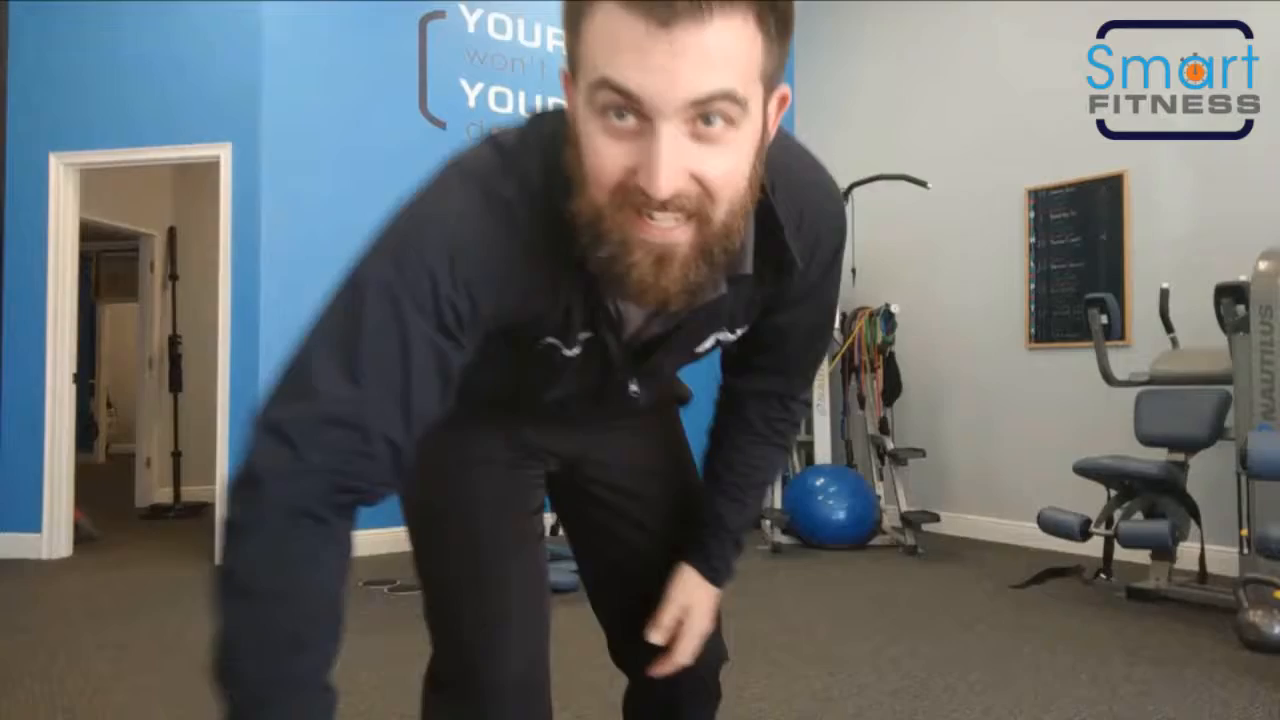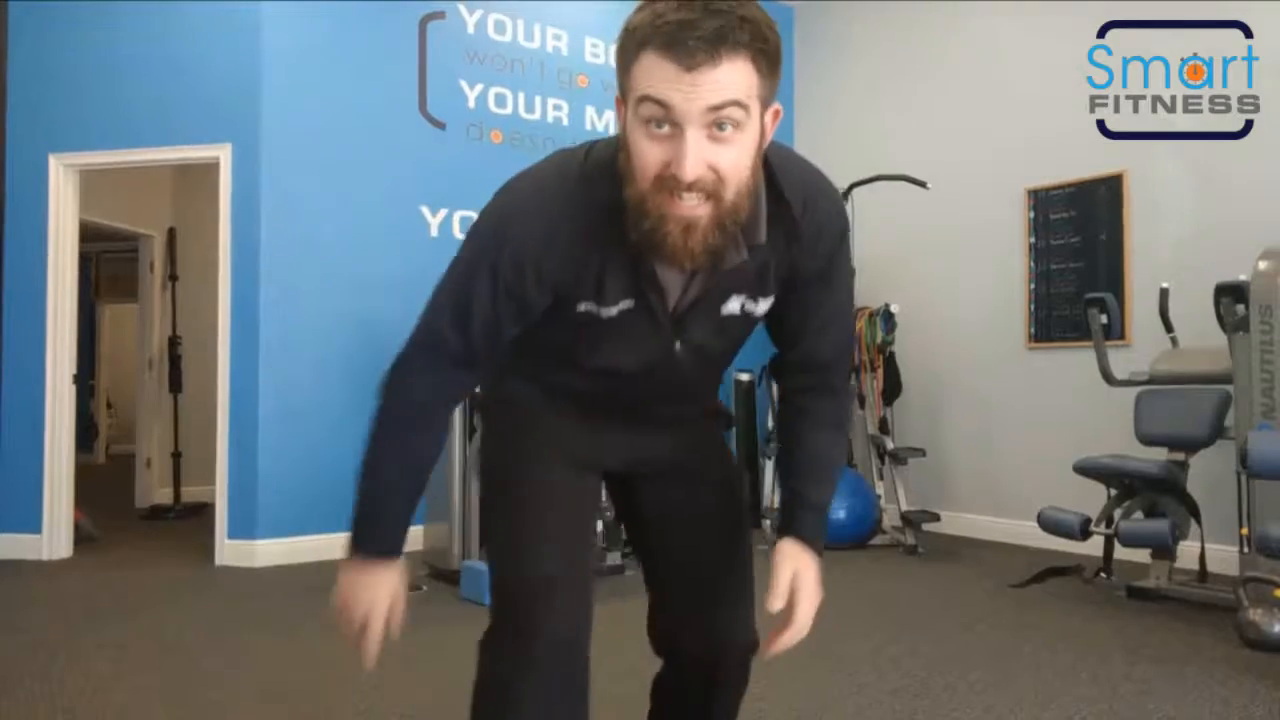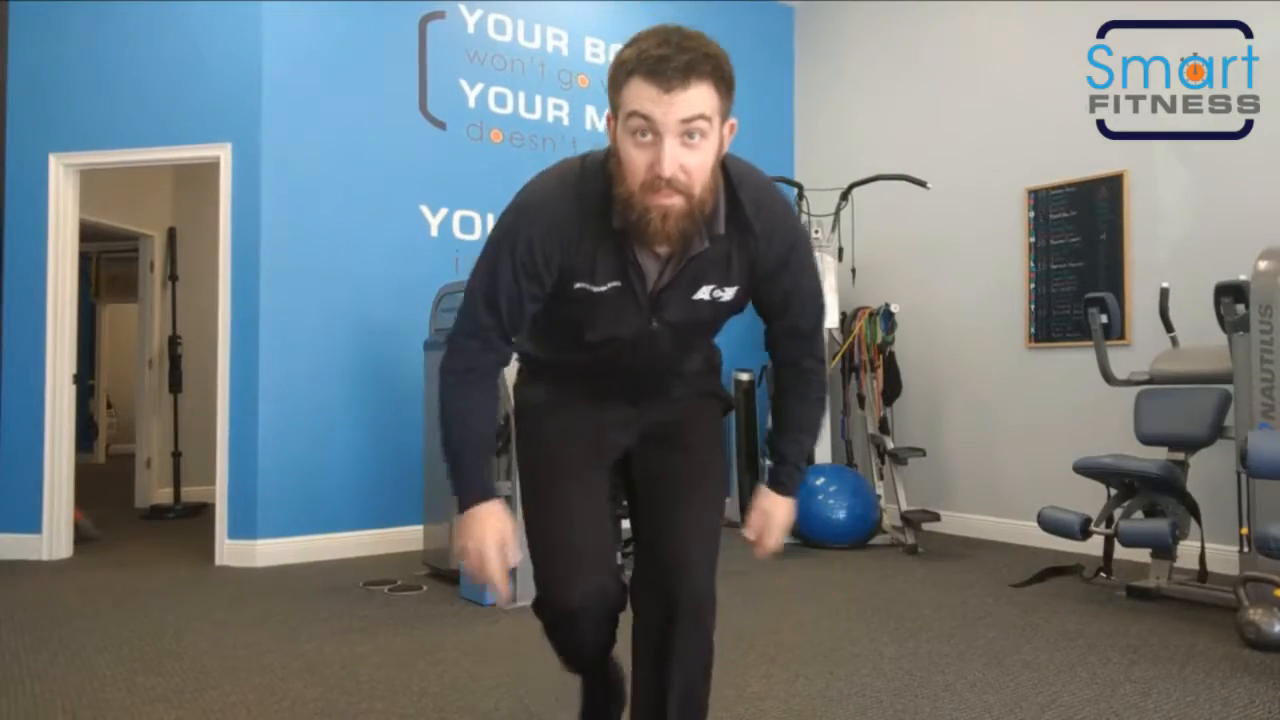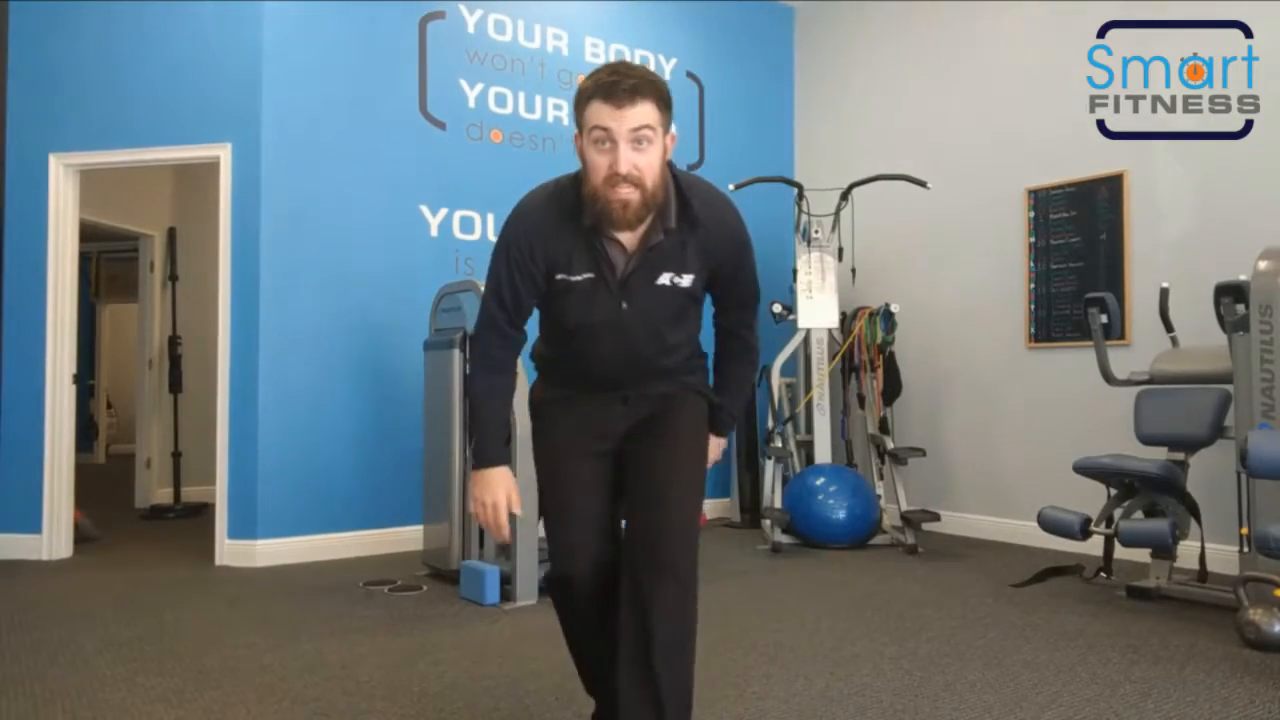
dt=0.4s
person 1, frame 1
left shoulder: (803, 214)
right shoulder: (477, 214)
left elbow: (766, 400)
right elbow: (306, 476)
left wrist: (711, 560)
left hip: (626, 411)
right hip: (470, 413)
left knee: (681, 659)
person 1, frame 2
left shoulder: (809, 214)
right shoulder: (542, 212)
left elbow: (815, 379)
right elbow: (429, 375)
left wrist: (803, 533)
right wrist: (376, 546)
left hip: (679, 422)
right hip: (544, 415)
left knee: (716, 640)
right knee: (543, 630)
person 1, frame 3
left shoulder: (765, 218)
right shoulder: (549, 208)
left elbow: (799, 350)
right elbow: (476, 347)
left wrist: (782, 478)
right wrist: (477, 495)
left hip: (681, 403)
right hip: (565, 400)
left knee: (681, 597)
right knee: (575, 596)
person 1, frame 4
left shoulder: (712, 217)
right shoulder: (538, 221)
left elbow: (738, 325)
right elbow: (496, 342)
left wrist: (723, 419)
right wrist: (489, 461)
left hip: (671, 398)
right hip: (572, 403)
left knee: (663, 556)
right knee: (579, 568)
